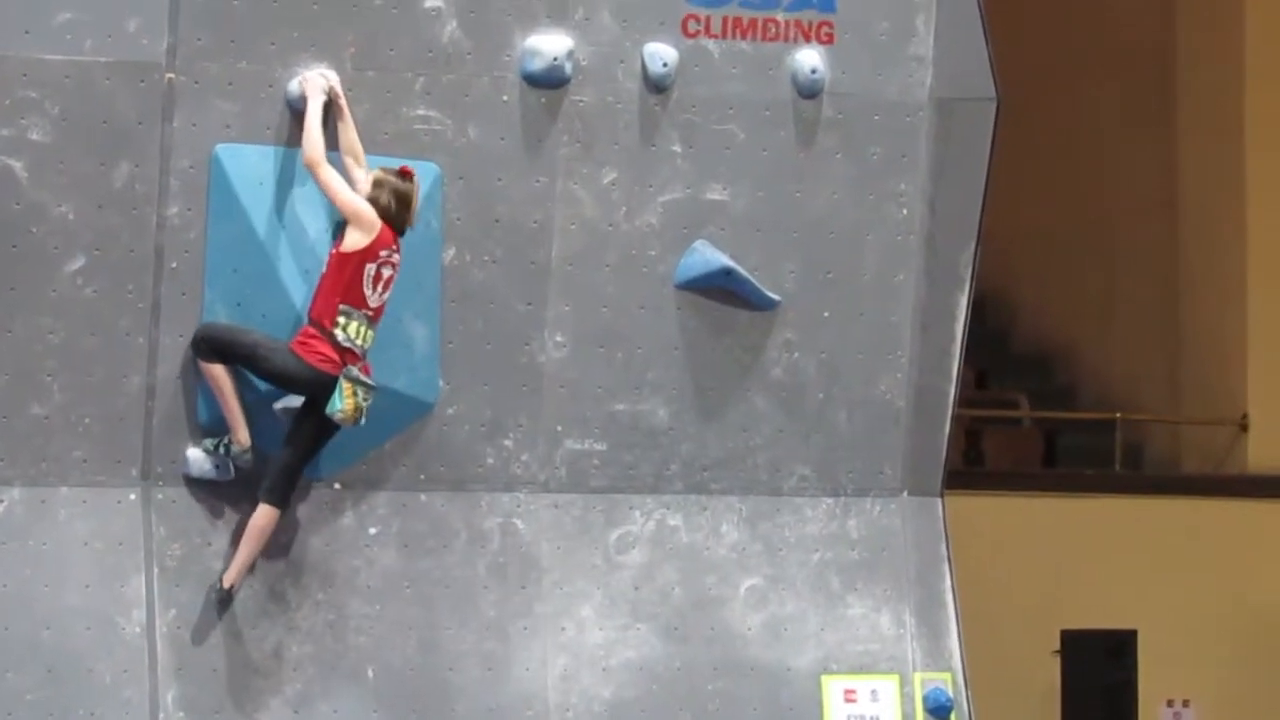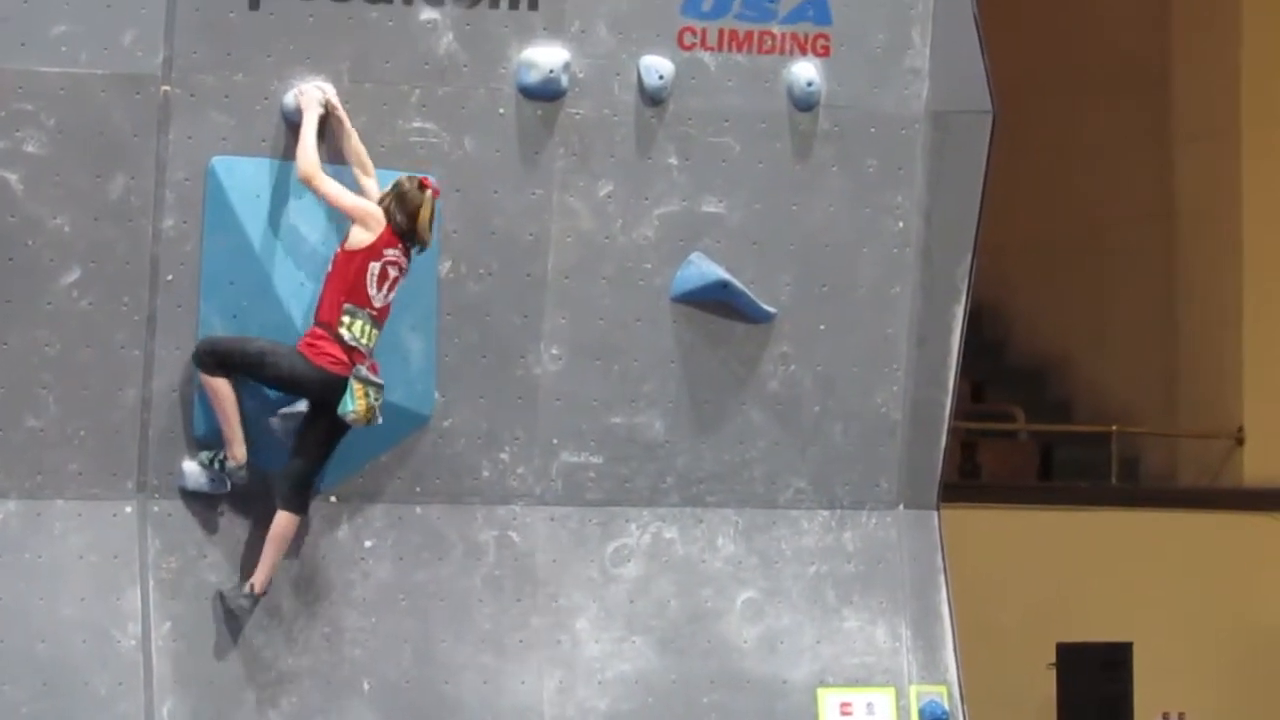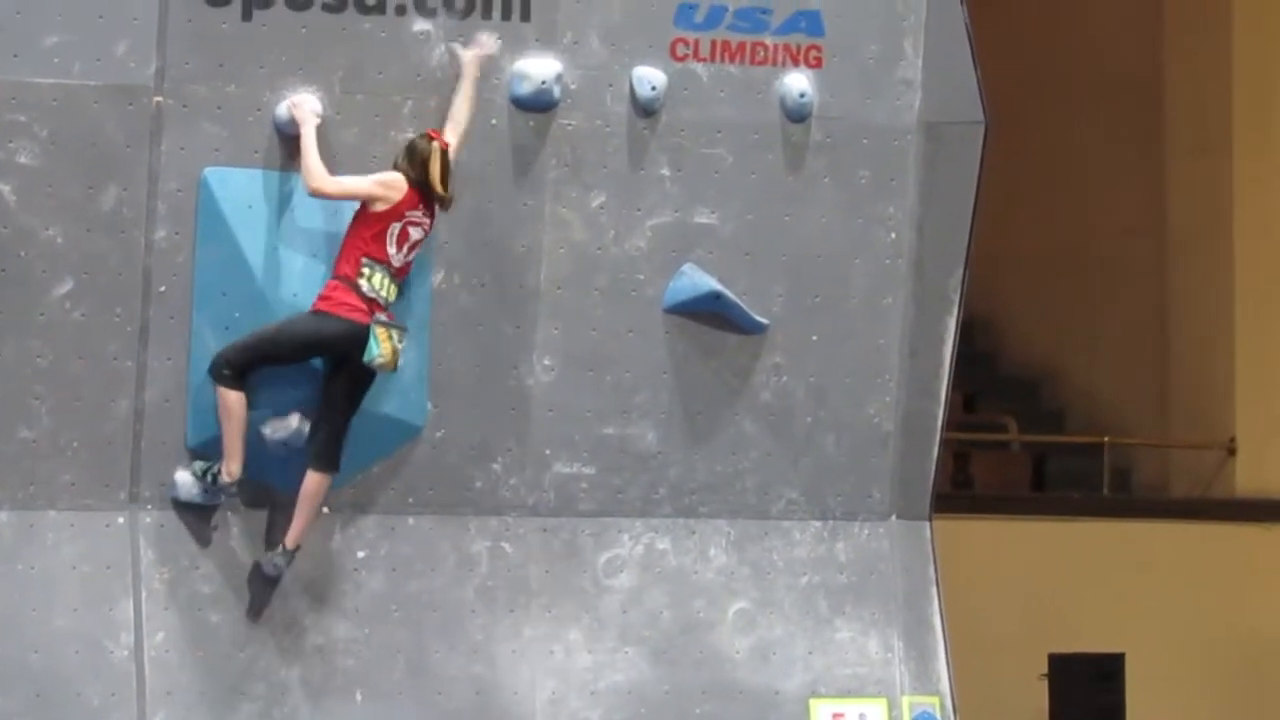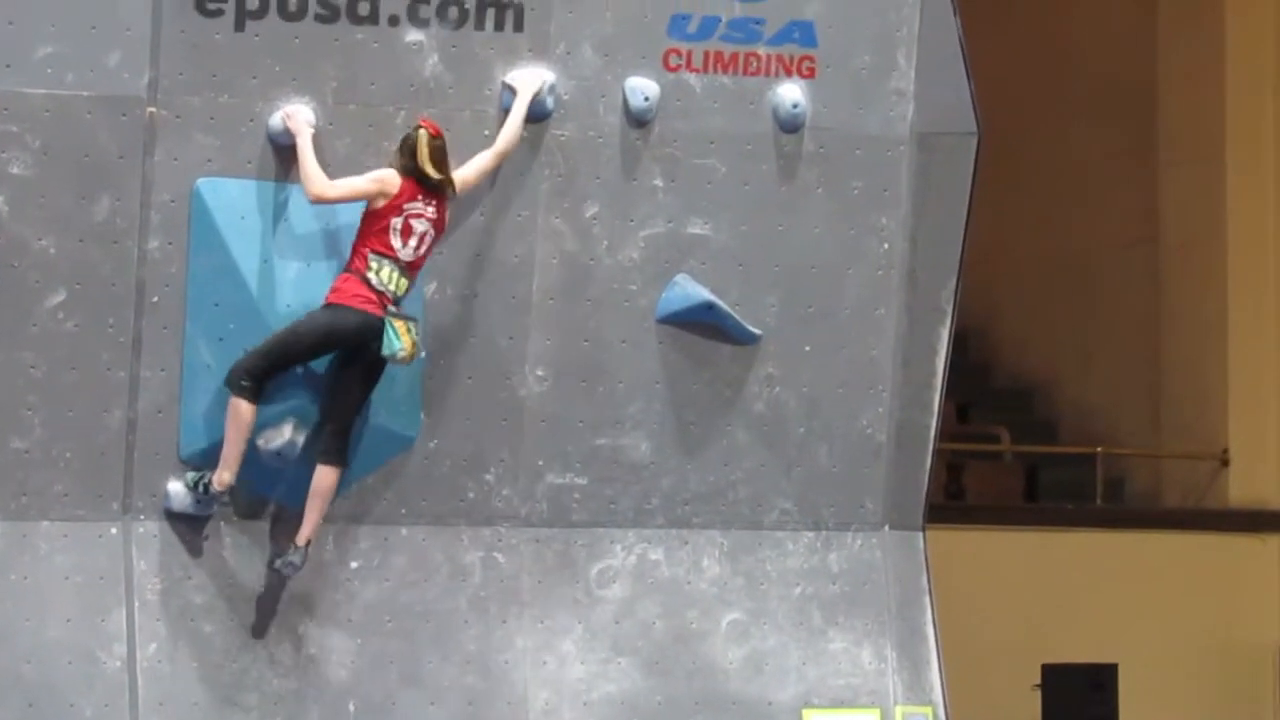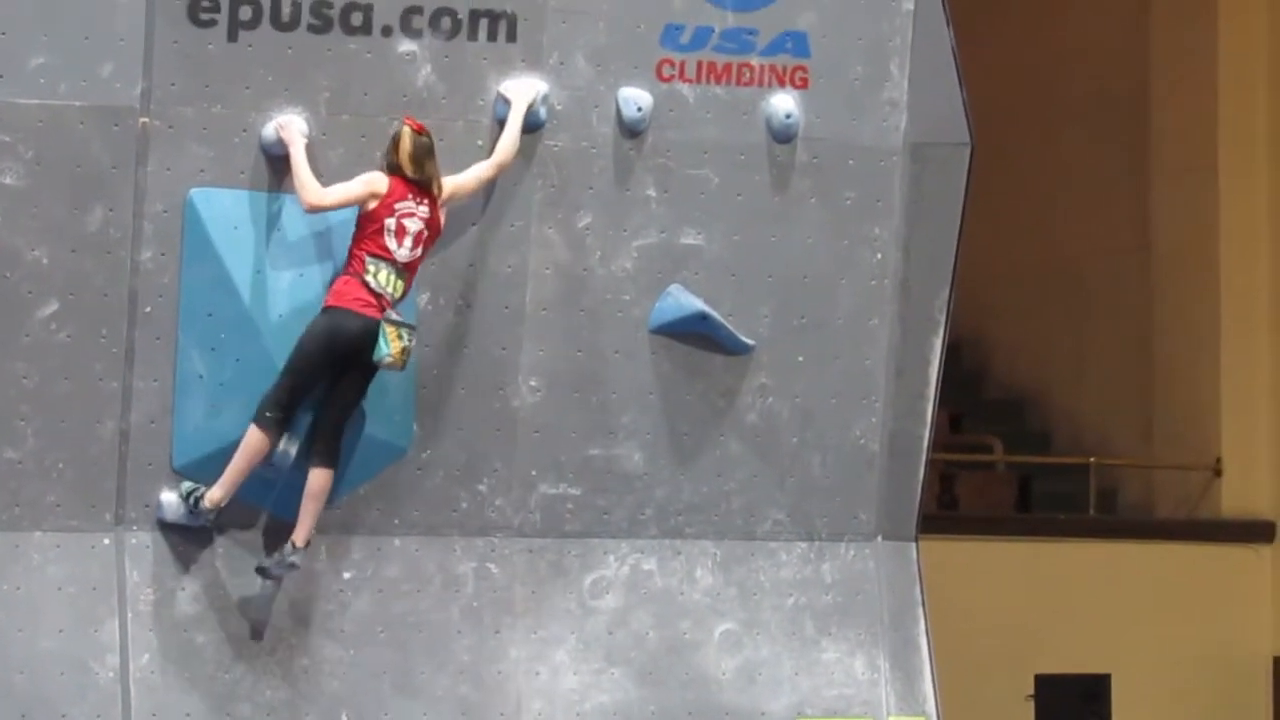
dt=0.3s
person 1, frame 1
left shoulder: (368, 224)
right shoulder: (389, 242)
left elbow: (315, 159)
right elbow: (355, 163)
left wrist: (315, 98)
right wrist: (340, 105)
left hip: (312, 364)
right hip: (347, 383)
left knee: (207, 339)
right knee: (281, 479)
left ankle: (238, 442)
right ankle: (229, 583)
person 1, frame 2
left shoulder: (374, 219)
right shoulder: (406, 244)
left elbow: (308, 173)
right elbow: (363, 171)
left wrist: (311, 113)
right wrist: (336, 115)
left hip: (319, 364)
right hip: (352, 380)
left knee: (210, 352)
right knee: (297, 482)
left ankle: (234, 459)
right ankle: (253, 587)
person 1, frame 3
left shoulder: (395, 187)
right shoulder: (434, 200)
left elbow: (318, 184)
right elbow: (449, 139)
left wrist: (307, 125)
right wrist: (471, 71)
left hip: (337, 319)
right hip: (375, 337)
left knee: (228, 365)
right knee: (327, 440)
left ankle: (225, 475)
right ankle: (288, 549)
person 1, frame 4
left shoulder: (389, 183)
right shoulder: (448, 193)
left elbow: (319, 191)
right elbow: (501, 148)
left wrist: (303, 137)
right wrist: (524, 94)
left hip: (348, 310)
right hip: (384, 326)
left knee: (247, 374)
right knee: (335, 436)
left ankle: (217, 484)
right ankle: (299, 547)
person 1, frame 5
left shoulder: (379, 184)
right shoulder: (441, 195)
left elbow: (313, 199)
right elbow: (500, 160)
left wrist: (295, 146)
right wrist: (520, 104)
left hip: (345, 315)
right hip: (382, 330)
left knee: (276, 408)
right knee: (327, 436)
left ankle: (208, 501)
right ankle: (296, 547)
